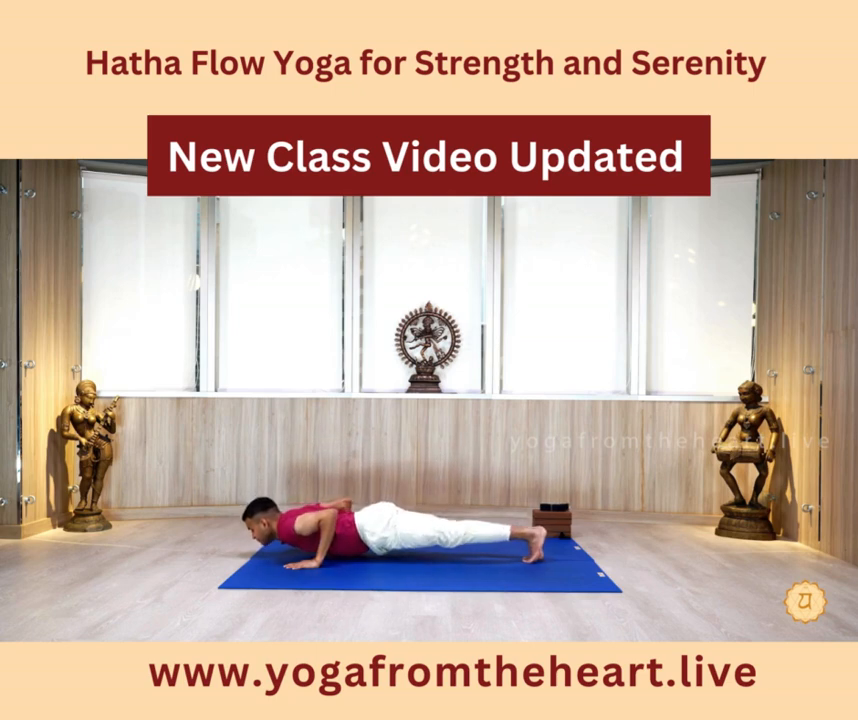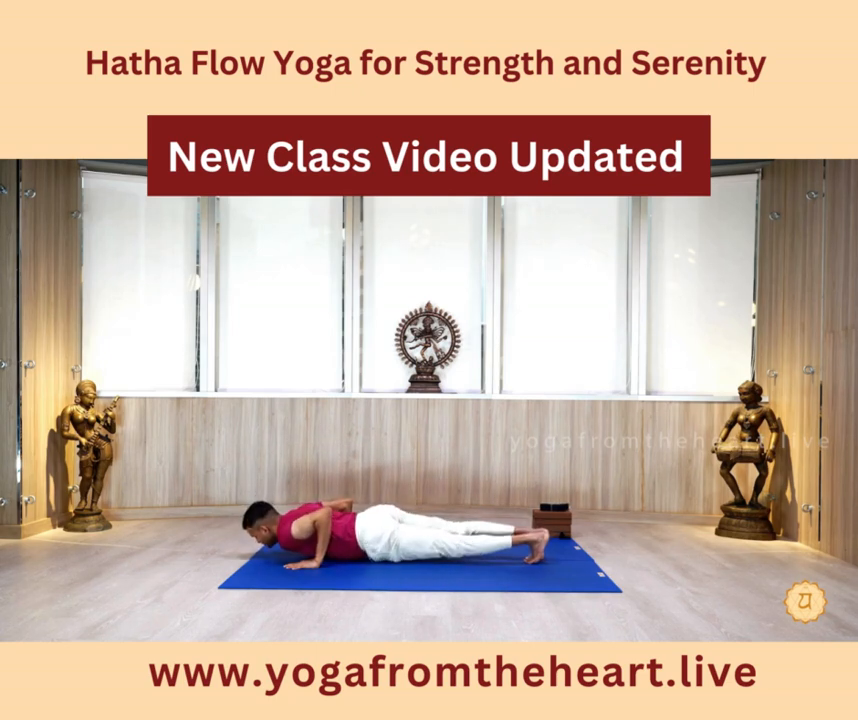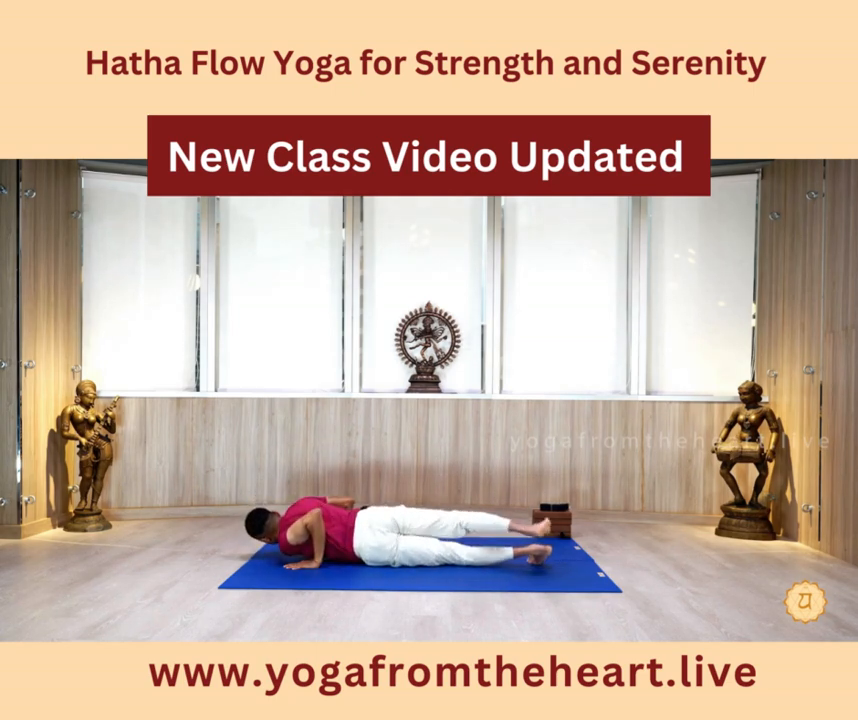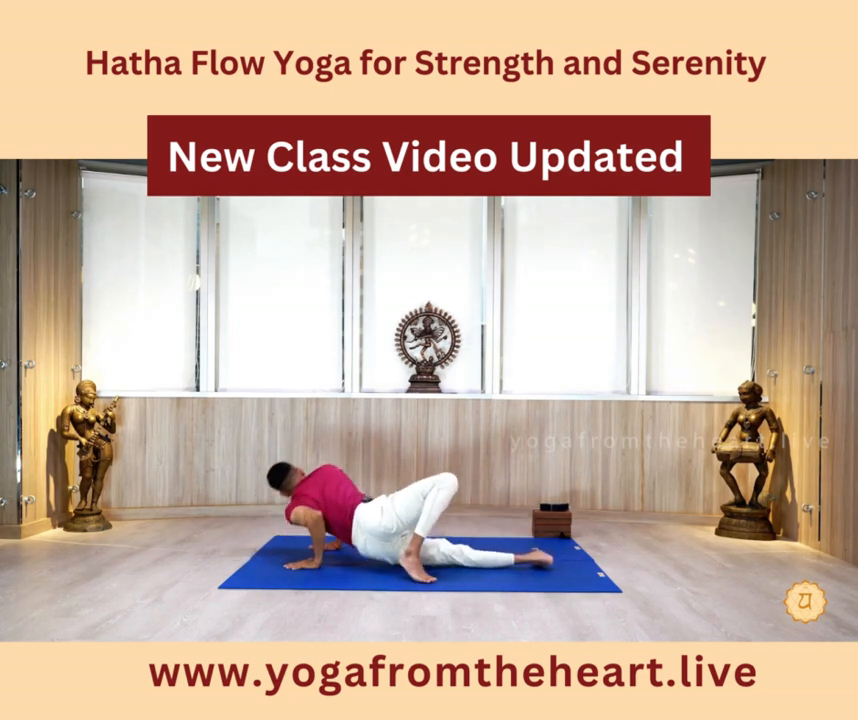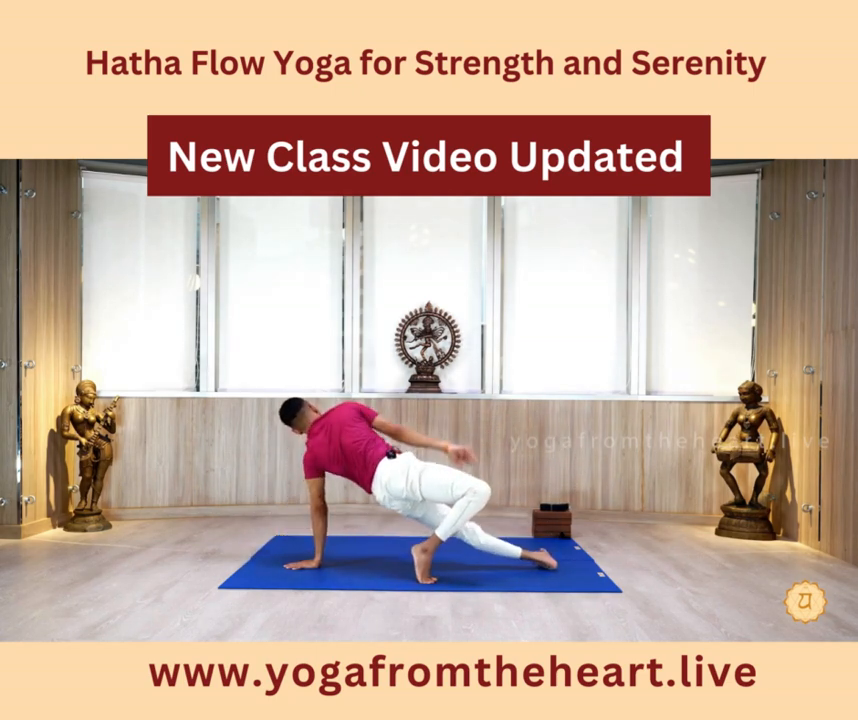
dt=1s
person 1, frame 1
left shoulder: (287, 527)
right shoulder: (296, 517)
left elbow: (329, 515)
right elbow: (344, 503)
left wrist: (317, 559)
right wrist: (336, 541)
left hip: (376, 529)
right hip: (376, 517)
left knee: (449, 535)
right knee: (451, 530)
left ankle: (529, 533)
right ankle: (528, 529)
person 1, frame 2
left shoulder: (287, 534)
right shoulder: (298, 515)
left elbow: (324, 515)
right elbow: (345, 503)
left wrist: (317, 559)
left hip: (378, 540)
right hip: (378, 516)
left knee: (453, 546)
right knee: (458, 530)
left ankle: (530, 539)
right ankle: (531, 532)
person 1, frame 3
left shoulder: (287, 541)
right shoulder: (300, 504)
left elbow: (315, 518)
right elbow: (347, 501)
left wrist: (317, 559)
left hip: (373, 550)
right hip: (375, 516)
left knee: (452, 553)
right knee: (458, 521)
left ankle: (526, 549)
right ankle: (525, 529)
person 1, frame 4
left shoulder: (293, 510)
right shoulder: (326, 470)
left elbow: (315, 518)
left wrist: (317, 558)
left hip: (369, 543)
right hip: (375, 518)
left knee: (452, 552)
right knee: (446, 481)
person 1, frame 5
left shoulder: (311, 455)
right shoulder: (346, 409)
left elbow: (318, 507)
right elbow: (396, 431)
left wrist: (317, 558)
right wrist: (444, 446)
left hip: (387, 493)
right hip: (398, 469)
left knee: (463, 527)
right knee: (479, 490)
left ankle: (528, 555)
right ankle: (427, 548)
